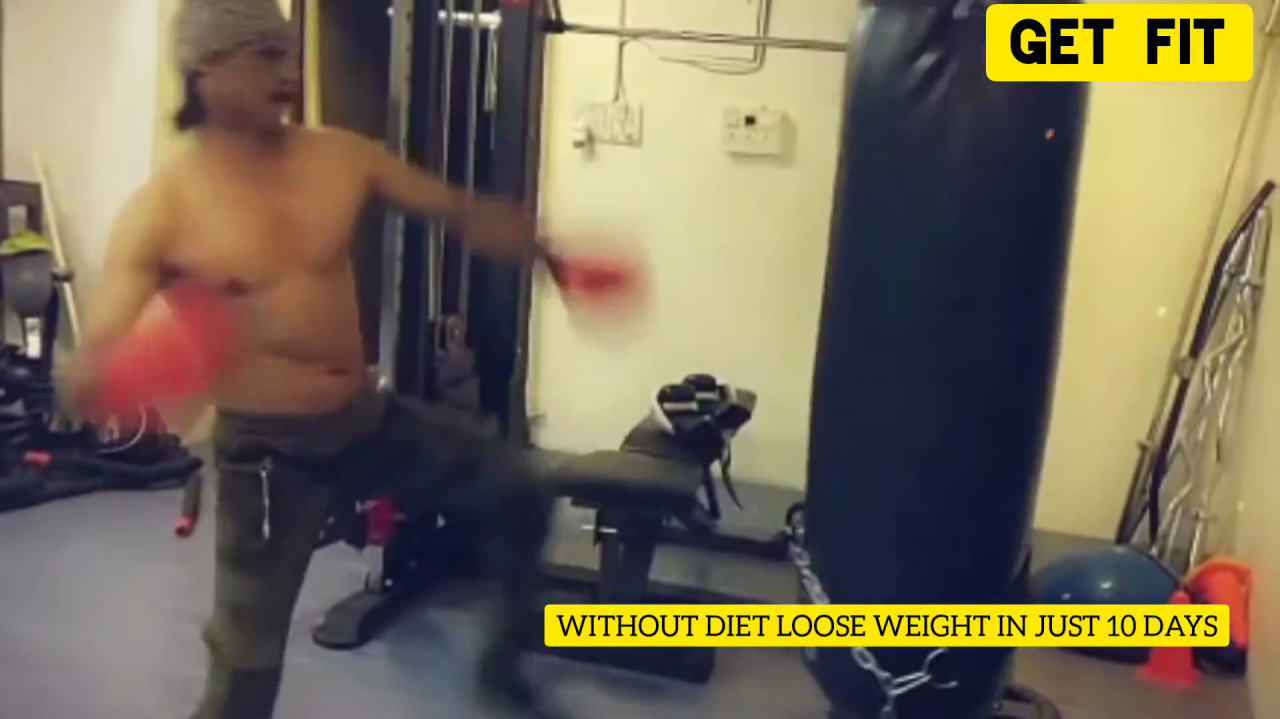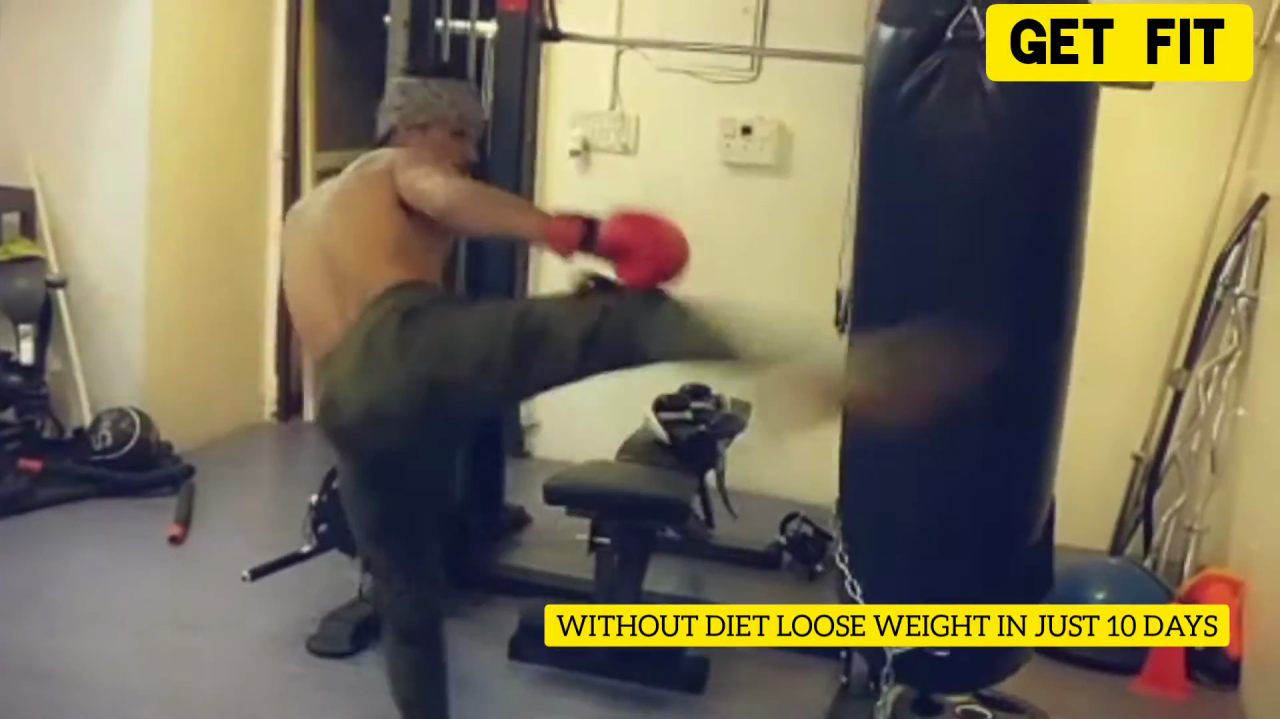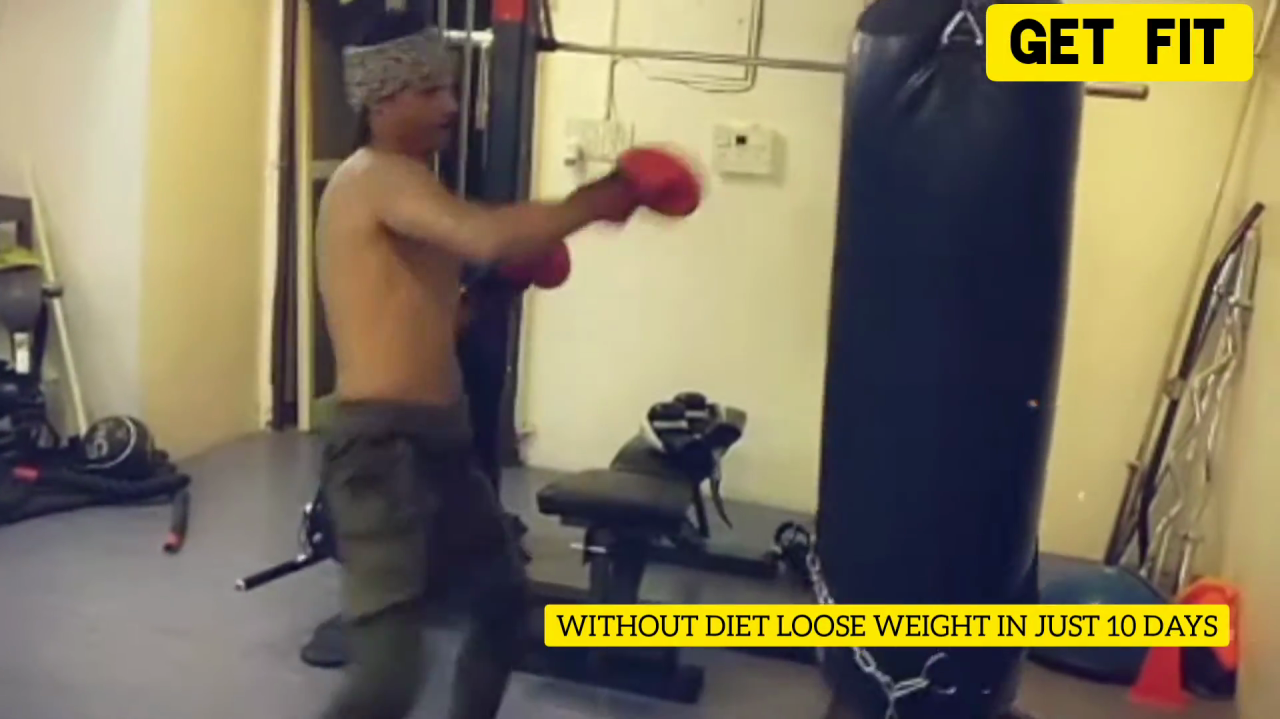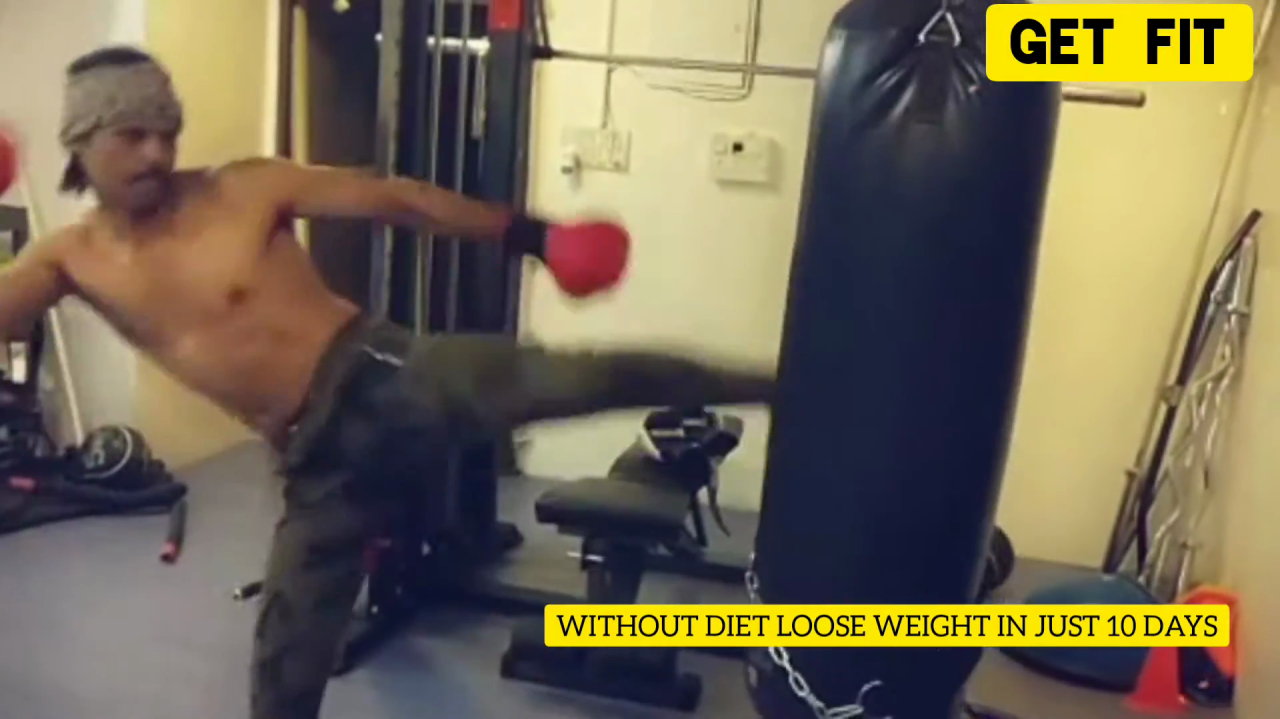
dt=0.4s
person 1, frame 1
left shoulder: (334, 156)
right shoulder: (162, 209)
left elbow: (461, 211)
right elbow: (89, 366)
right wrist: (94, 376)
left hip: (365, 420)
right hip: (265, 454)
left knee: (520, 498)
person 1, frame 2
left shoulder: (309, 215)
right shoulder: (400, 167)
right elbow: (451, 200)
right wrist: (586, 230)
left hip: (351, 399)
right hip: (406, 347)
left knee: (411, 610)
right knee: (629, 315)
person 1, frame 3
left shoulder: (367, 190)
right shoulder: (379, 177)
right elbow: (489, 238)
right wrist: (606, 194)
left hip: (432, 448)
right hip: (385, 448)
left knee: (504, 611)
person 1, frame 4
left shoulder: (247, 187)
right shoulder: (75, 256)
left elbow: (391, 196)
left wrist: (528, 233)
left hip: (370, 380)
right hip: (313, 457)
left knee: (570, 380)
left ankle: (770, 388)
